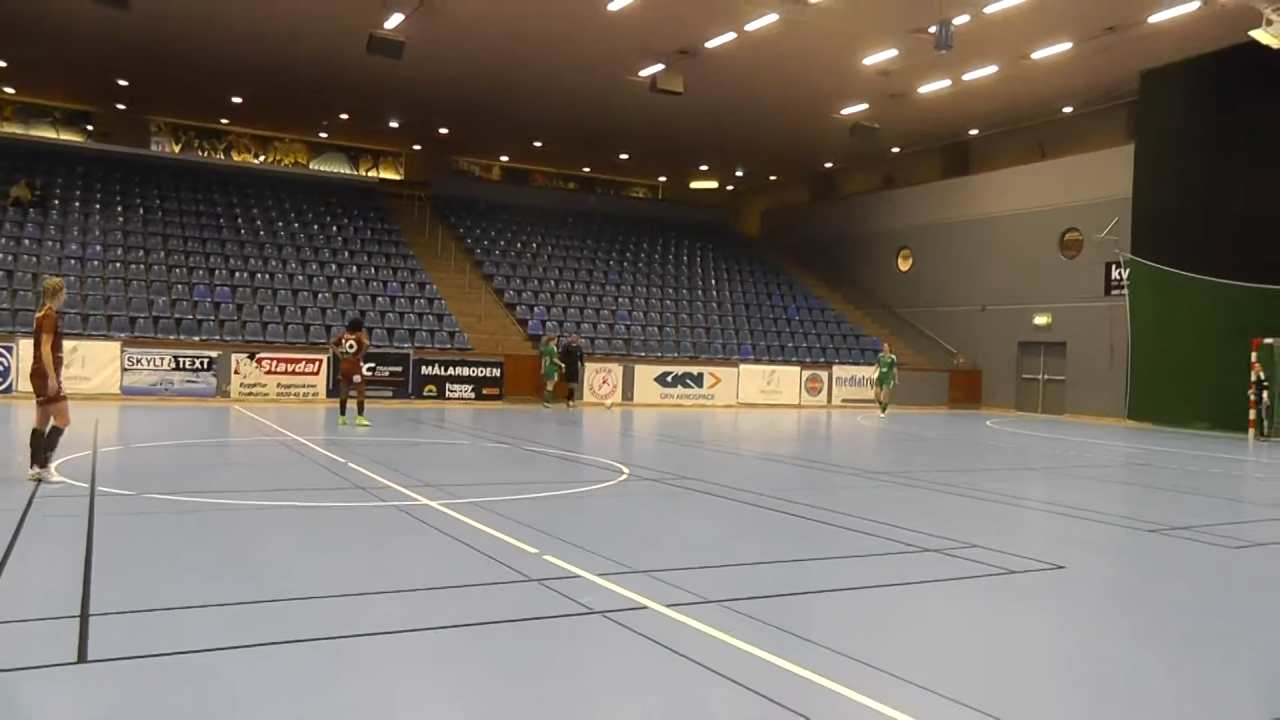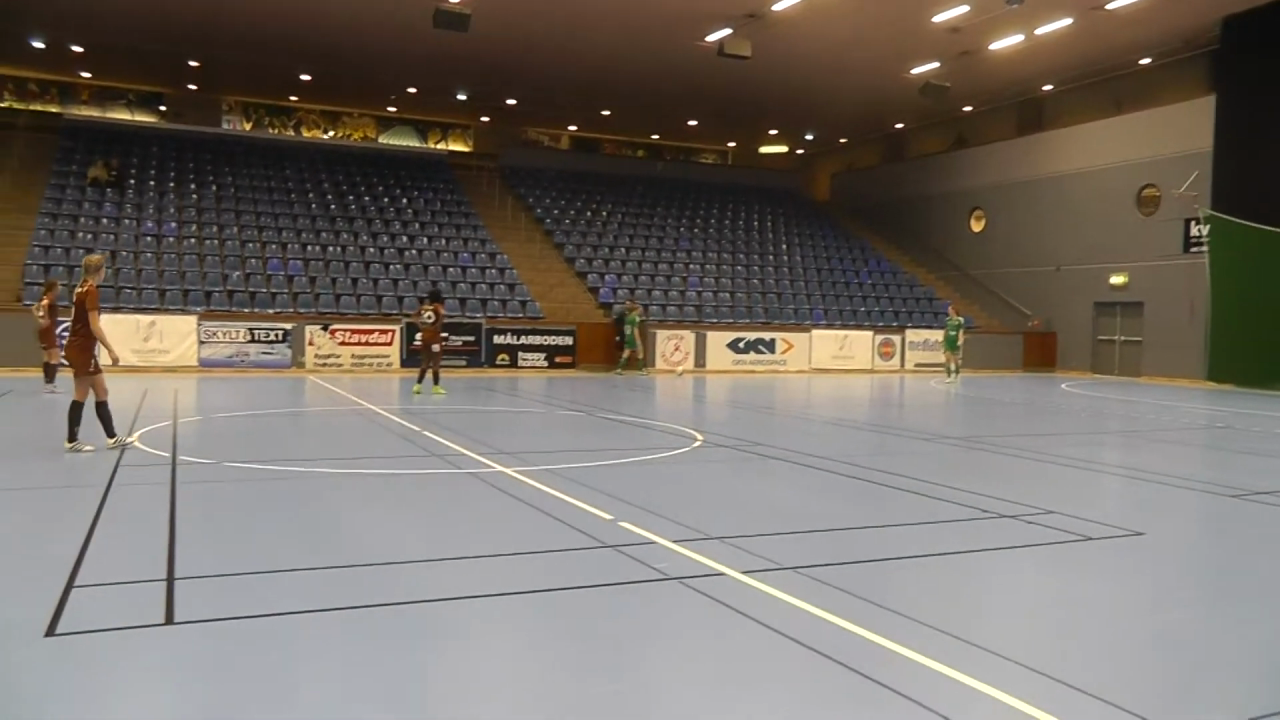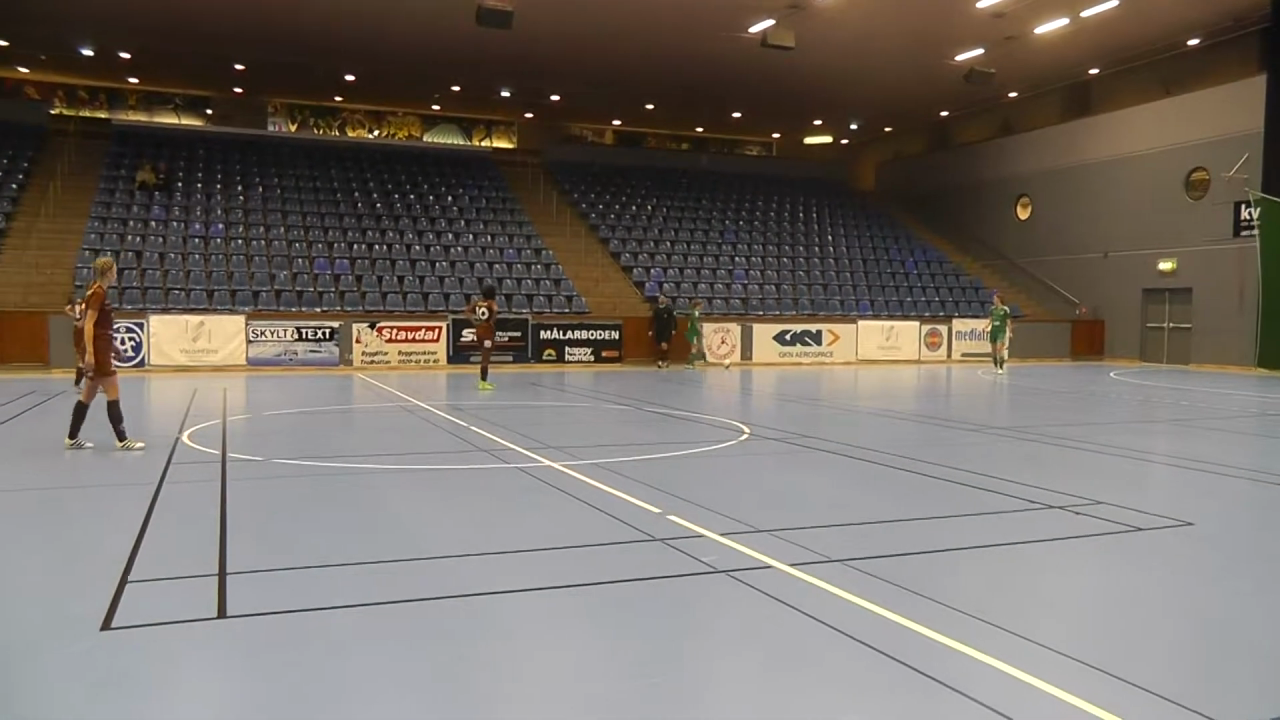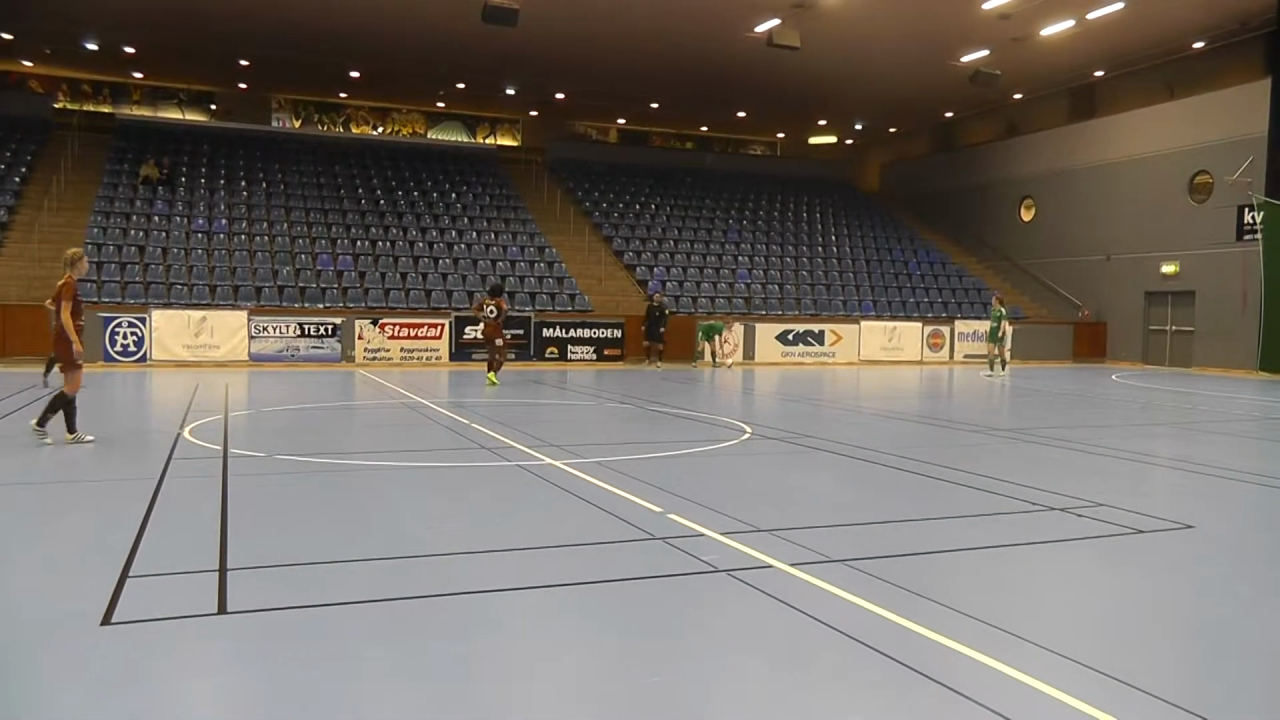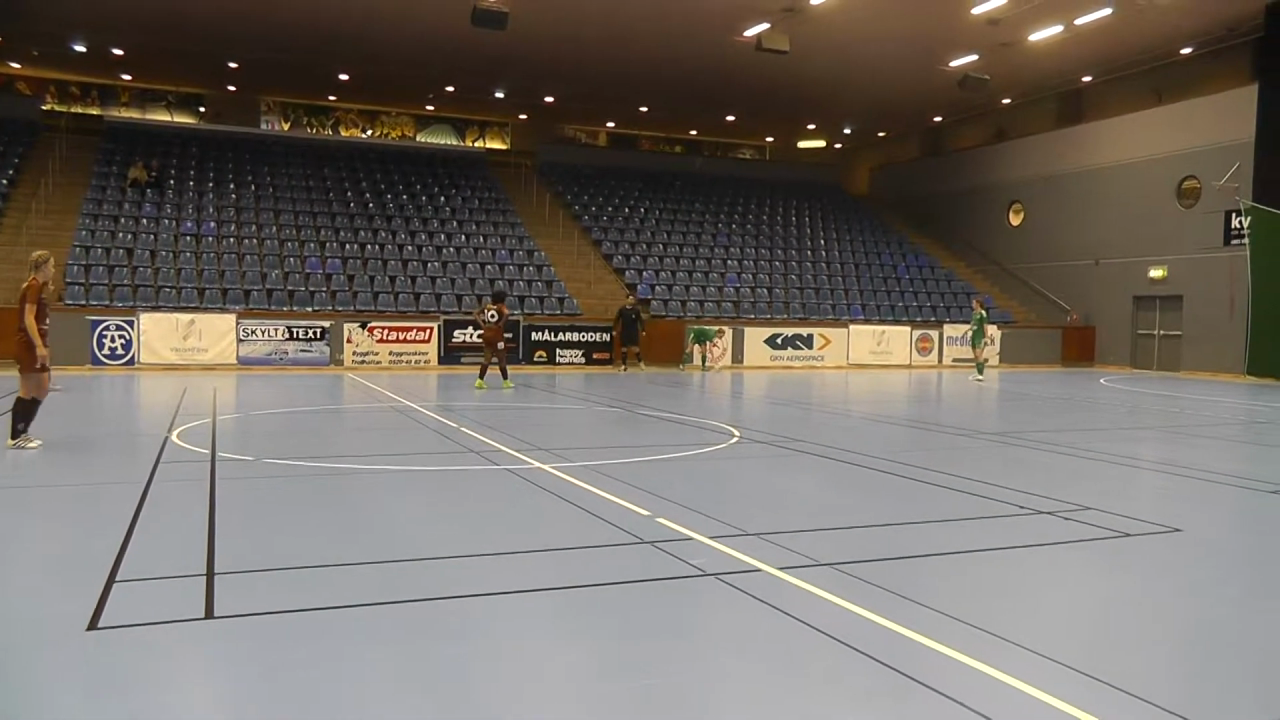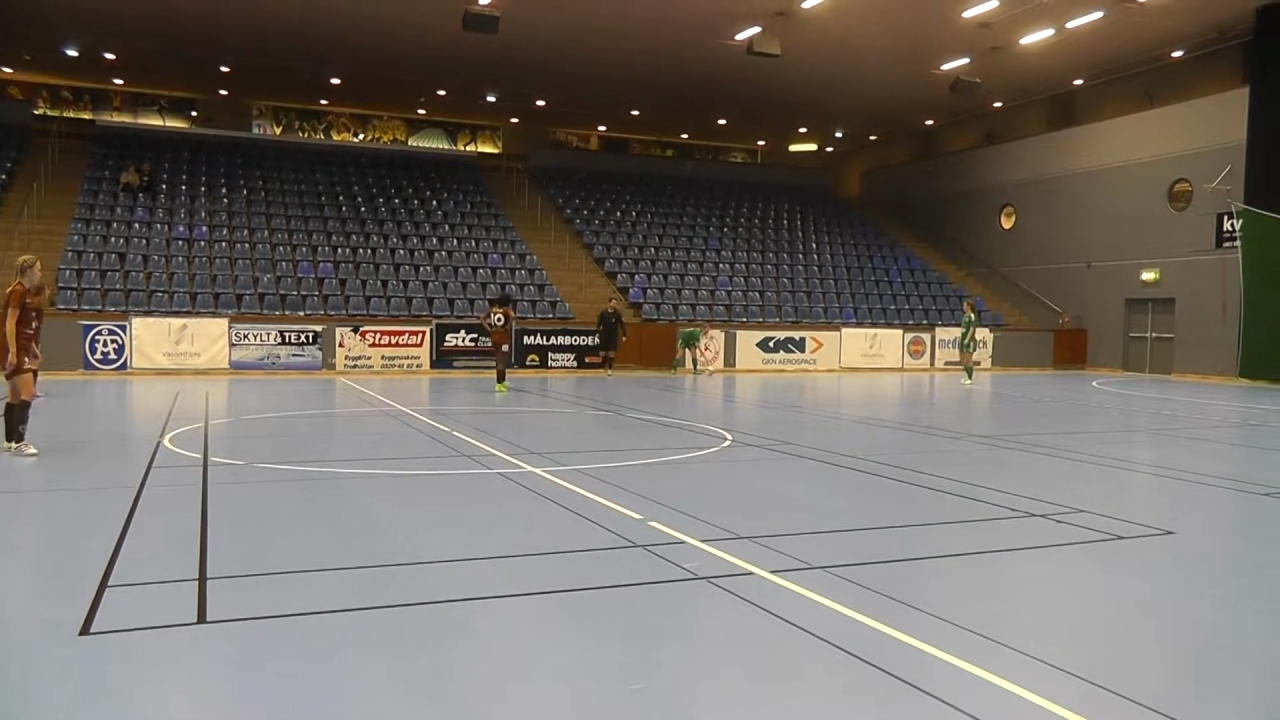
dt=0.5s
person 1, frame 1
left shoulder: (43, 313)
right shoulder: (49, 314)
right elbow: (46, 348)
right wrist: (52, 377)
left hip: (41, 374)
right hip: (45, 375)
left knee: (42, 423)
right knee: (63, 420)
left ankle: (38, 467)
right ankle: (40, 464)
person 1, frame 2
left shoulder: (81, 289)
right shoulder: (91, 291)
right elbow: (94, 325)
right wrist: (111, 350)
left hip: (81, 348)
right hip: (82, 349)
left knee: (102, 393)
right knee: (81, 396)
left ankle: (113, 437)
right ankle: (72, 441)
person 1, frame 3
left shoulder: (97, 292)
right shoulder: (98, 293)
right elbow: (89, 324)
left wrist: (113, 347)
right wrist: (89, 352)
left hip: (100, 351)
right hip: (96, 352)
left knee: (87, 396)
right knee: (113, 395)
left ankle: (72, 438)
right ankle: (123, 440)
person 1, frame 4
left shoulder: (68, 283)
right shoulder: (69, 284)
right elbow: (65, 316)
right wrist: (75, 342)
left hip: (67, 342)
right hip: (67, 342)
left knee: (69, 388)
right knee: (72, 389)
left ankle: (72, 433)
right ankle: (40, 424)
person 1, frame 5
left shoulder: (38, 286)
right shoulder: (33, 286)
right elbow: (29, 319)
right wrist: (39, 346)
left hip: (33, 346)
right hip: (29, 347)
left knee: (41, 391)
right knee: (27, 392)
left ankle: (22, 433)
right ankle: (15, 438)
person 1, frame 6
left shoulder: (25, 292)
right shoulder: (18, 291)
right elbow: (10, 323)
left wrist: (33, 349)
right wrist: (13, 352)
left hip: (22, 349)
right hip: (15, 350)
left knee: (15, 397)
right knee: (28, 394)
left ankle: (11, 441)
right ankle: (18, 441)
